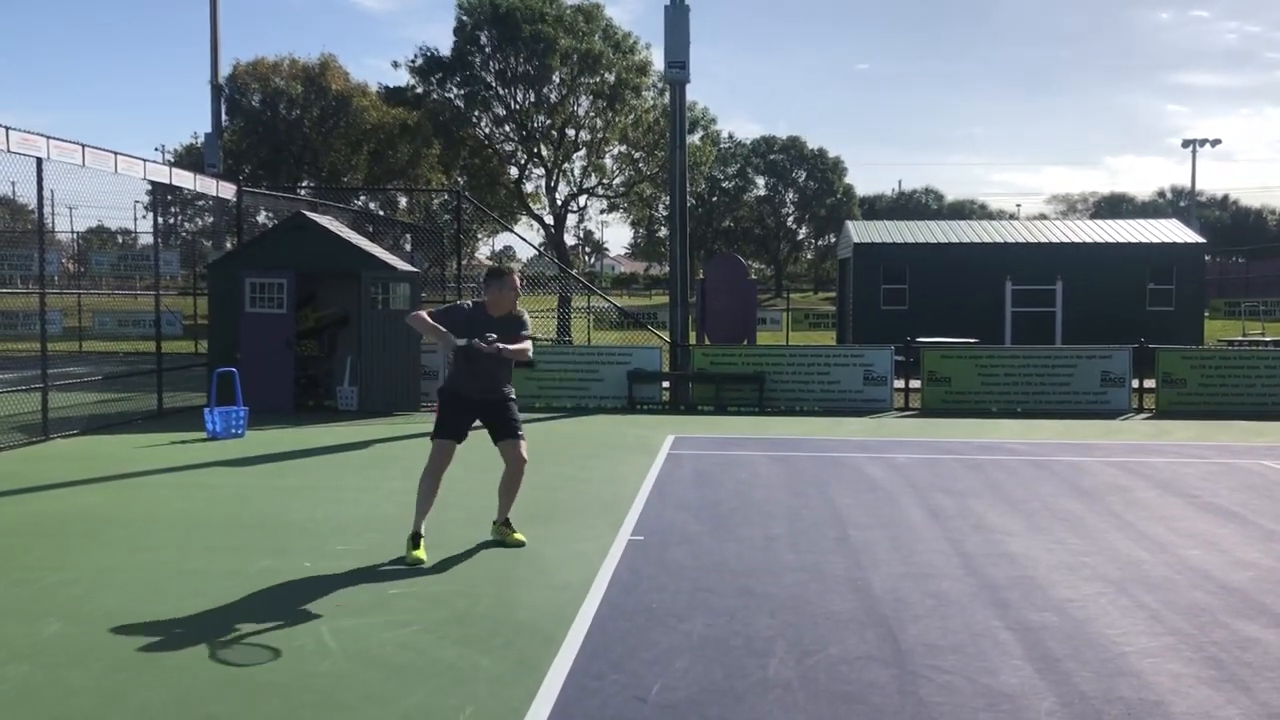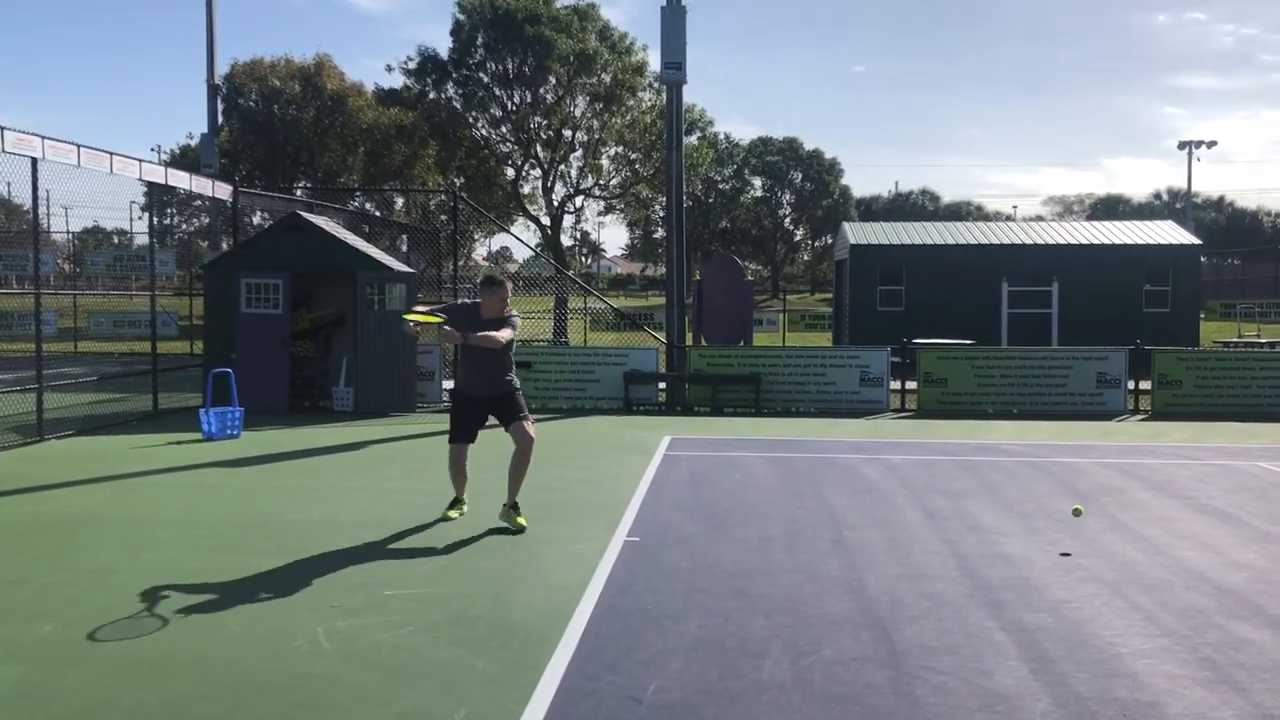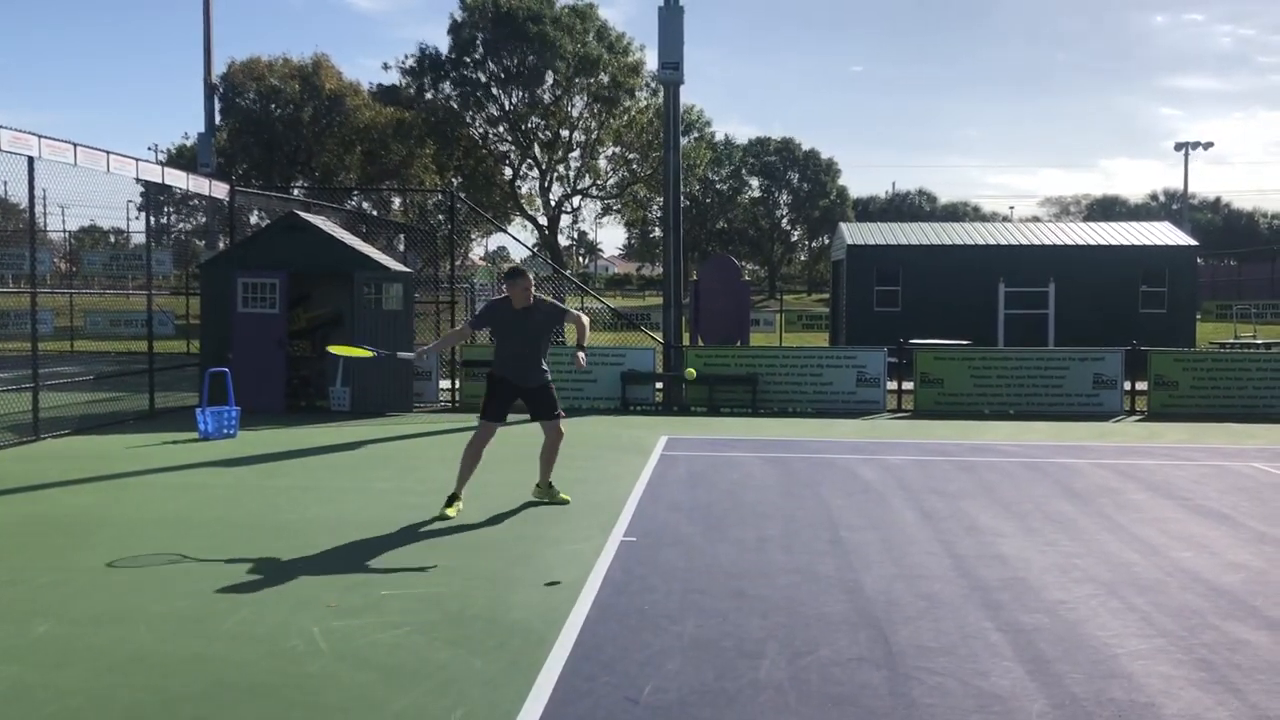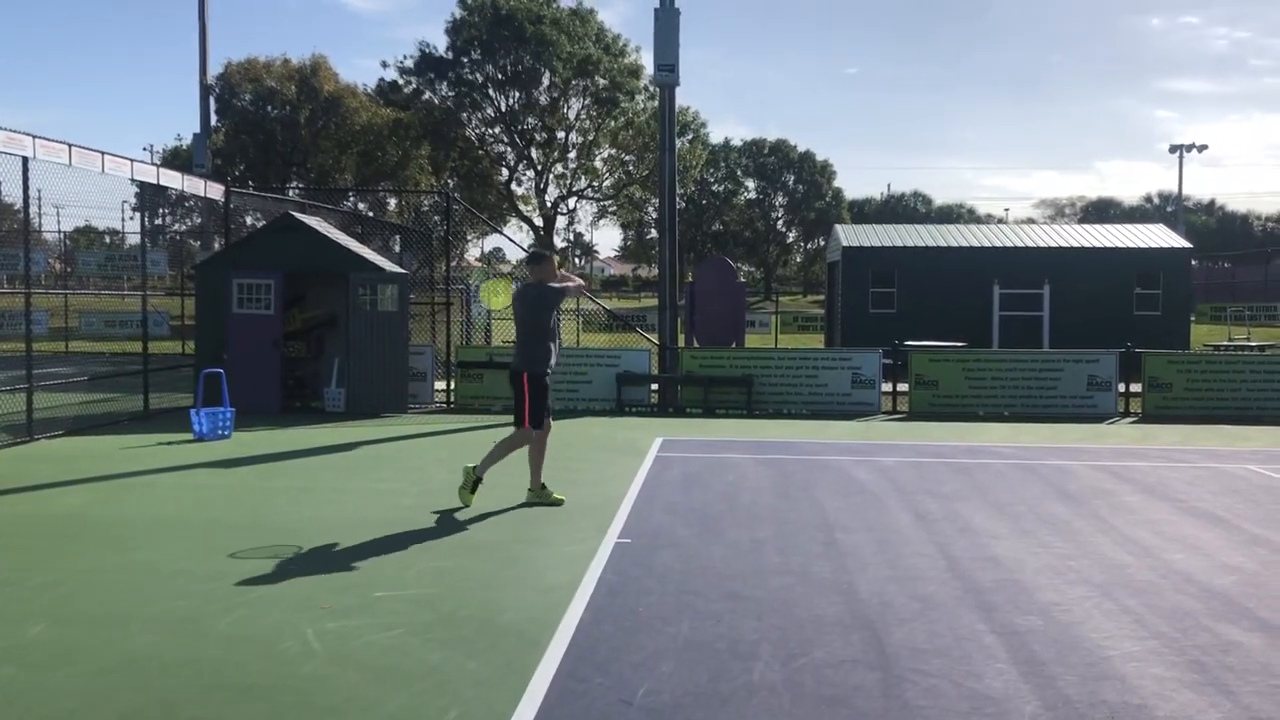
dt=0.4s
person 1, frame 1
left shoulder: (518, 318)
right shoulder: (463, 312)
left elbow: (527, 351)
right elbow: (415, 317)
left wrist: (502, 348)
right wrist: (442, 335)
left hip: (498, 396)
right hip: (458, 394)
left knee: (518, 460)
right knee: (439, 458)
left ankle: (501, 523)
right ankle: (416, 533)
person 1, frame 2
left shoulder: (510, 319)
right shoulder: (462, 309)
left elbow: (499, 339)
right elbow: (421, 311)
left wrist: (462, 338)
left hip: (504, 391)
right hip: (467, 393)
left knee: (526, 438)
right knee: (456, 455)
left ankle: (511, 506)
right ankle: (460, 499)
person 1, frame 3
left shoulder: (546, 307)
right shoulder: (495, 309)
left elbow: (580, 319)
right elbow: (462, 332)
left wrist: (580, 349)
right wrist: (432, 349)
left hip: (538, 380)
right hip: (504, 378)
left knee: (555, 433)
right knee: (482, 435)
left ankle: (543, 486)
right ankle: (456, 495)
person 1, frame 4
left shoulder: (525, 292)
right shoulder: (541, 292)
right elbow: (577, 286)
right wrist: (567, 278)
left hip: (538, 371)
right hip: (528, 373)
left knee: (543, 428)
right knee: (525, 435)
left ankle: (536, 489)
right ankle: (476, 473)
